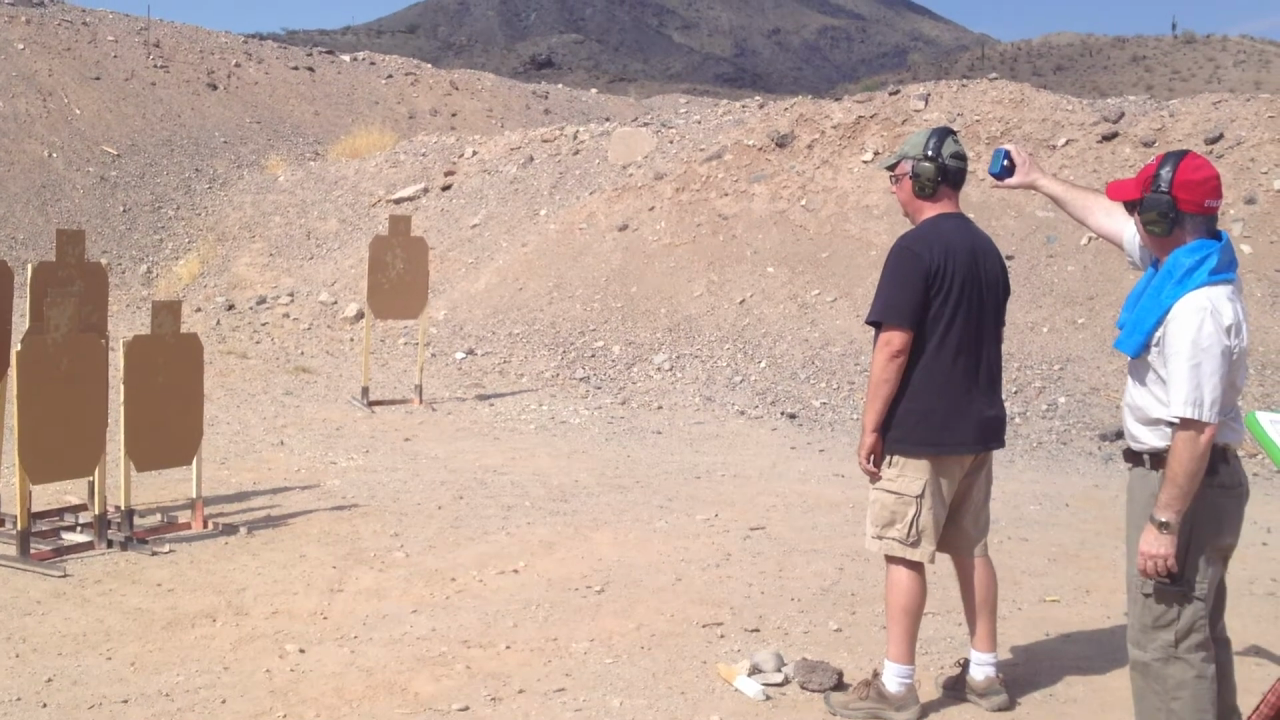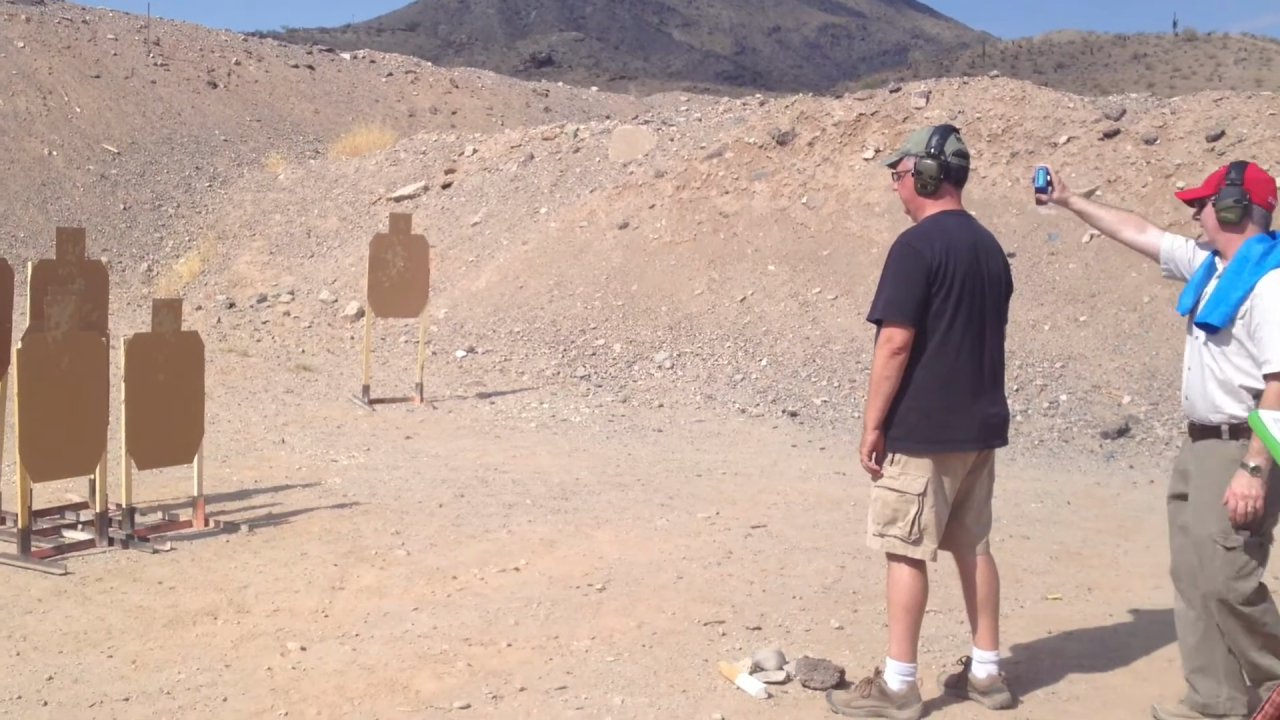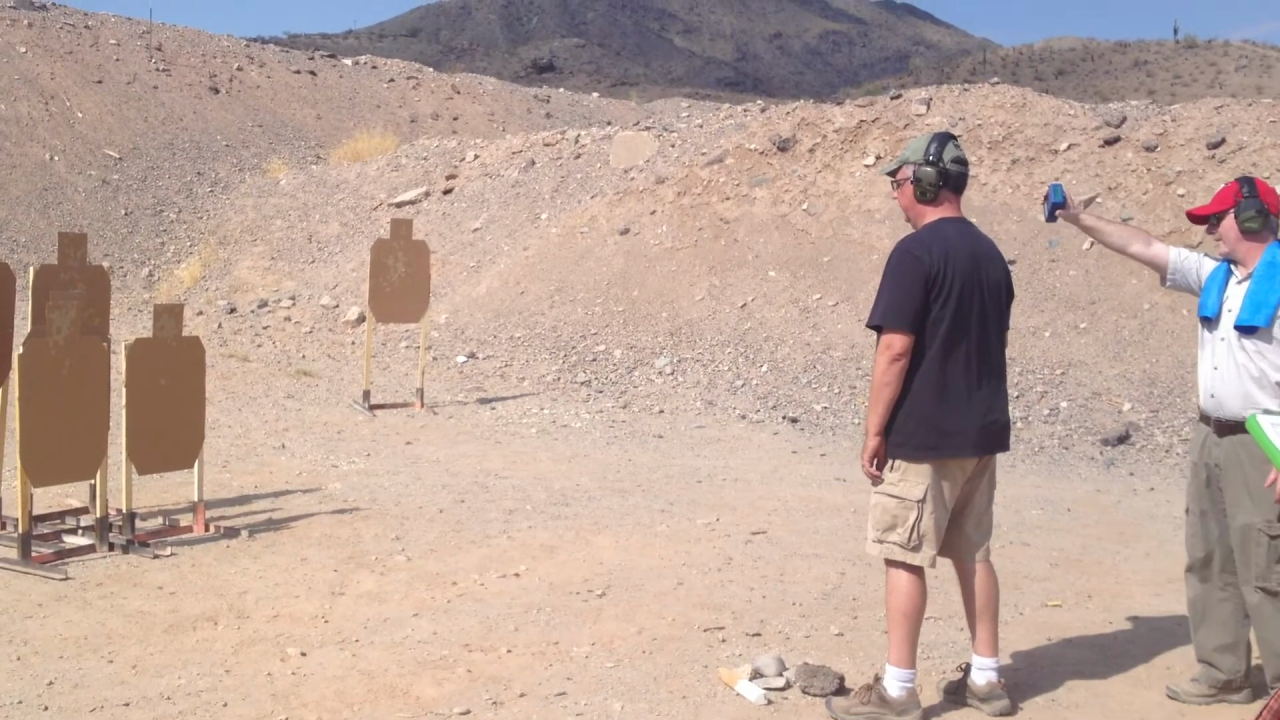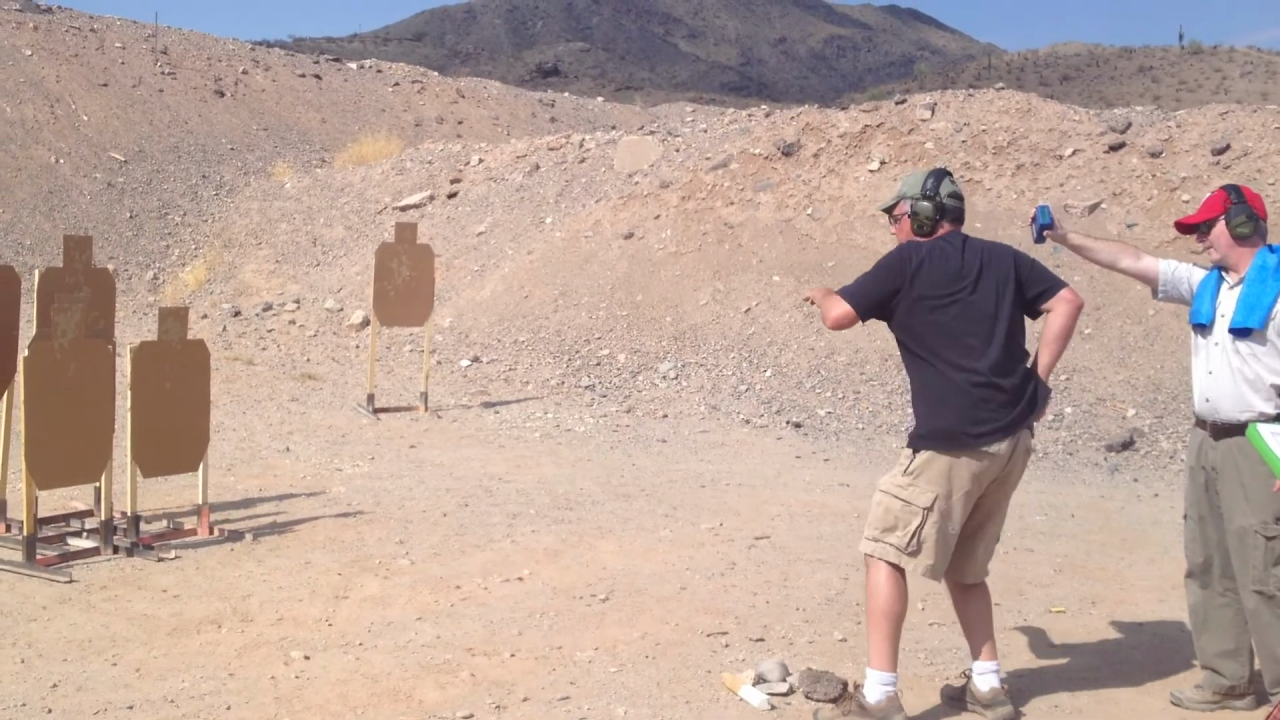
dt=1s
person 1, frame 1
left shoulder: (916, 248)
right shoulder: (986, 248)
left elbow: (894, 345)
left wrist: (871, 427)
left hip: (919, 432)
right hip: (977, 428)
left knee: (905, 554)
right knee: (970, 547)
person 1, frame 2
left shoulder: (917, 244)
right shoulder: (988, 245)
left elbow: (895, 342)
left wrist: (873, 424)
left hip: (921, 430)
right hip: (979, 425)
left knee: (906, 551)
right knee: (972, 545)
right ankle: (985, 671)
person 1, frame 3
left shoulder: (916, 252)
right shoulder: (989, 252)
left elbow: (896, 350)
right elbow: (994, 341)
left wrist: (875, 431)
left hip: (921, 435)
right hip: (981, 432)
left knee: (904, 557)
right knee: (972, 552)
person 1, frame 4
left shoulder: (908, 261)
right shoulder: (1001, 258)
left elbow: (838, 316)
right elbow: (1066, 301)
left wrist: (823, 295)
right wrist: (1038, 377)
left hip: (949, 440)
right hip: (1011, 440)
left knee: (886, 556)
right knee: (961, 565)
person 2, frame 1
left shoulder: (1198, 307)
right shoulder: (1183, 264)
left elbow: (1198, 429)
right elbow: (1105, 215)
left wrist: (1164, 524)
right wrist: (1038, 179)
left hip: (1182, 484)
right hip: (1184, 479)
left knee: (1164, 641)
right knee: (1197, 630)
person 2, frame 2
right shoulder: (1207, 263)
right elbow: (1138, 231)
right wrist: (1069, 201)
right hip: (1200, 447)
left knee: (1229, 584)
right knee: (1194, 579)
person 2, frame 3
right shoulder: (1213, 276)
right elbow: (1144, 247)
right wrist: (1079, 219)
right hip: (1211, 439)
right knee: (1209, 564)
right ankle: (1223, 674)
person 2, frame 4
right shoulder: (1203, 284)
right elbow: (1135, 261)
right wrist: (1067, 240)
right hip: (1206, 441)
right knee: (1207, 568)
right ankle: (1226, 679)
